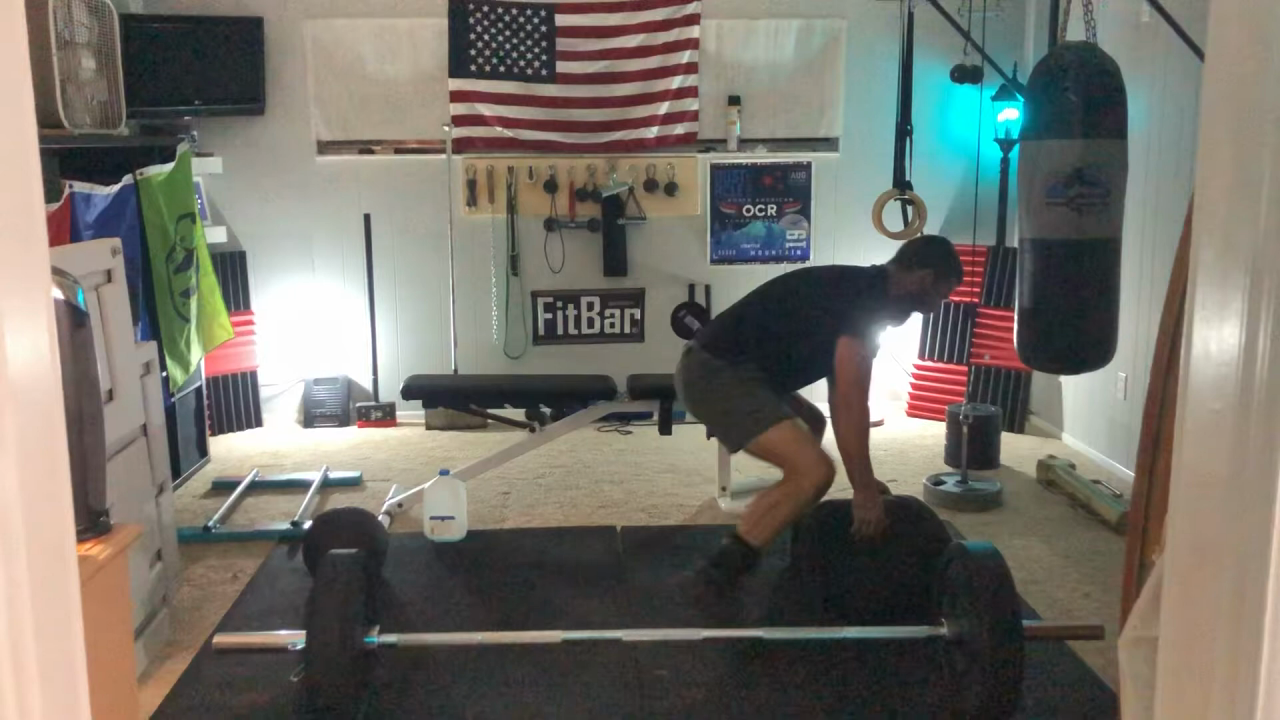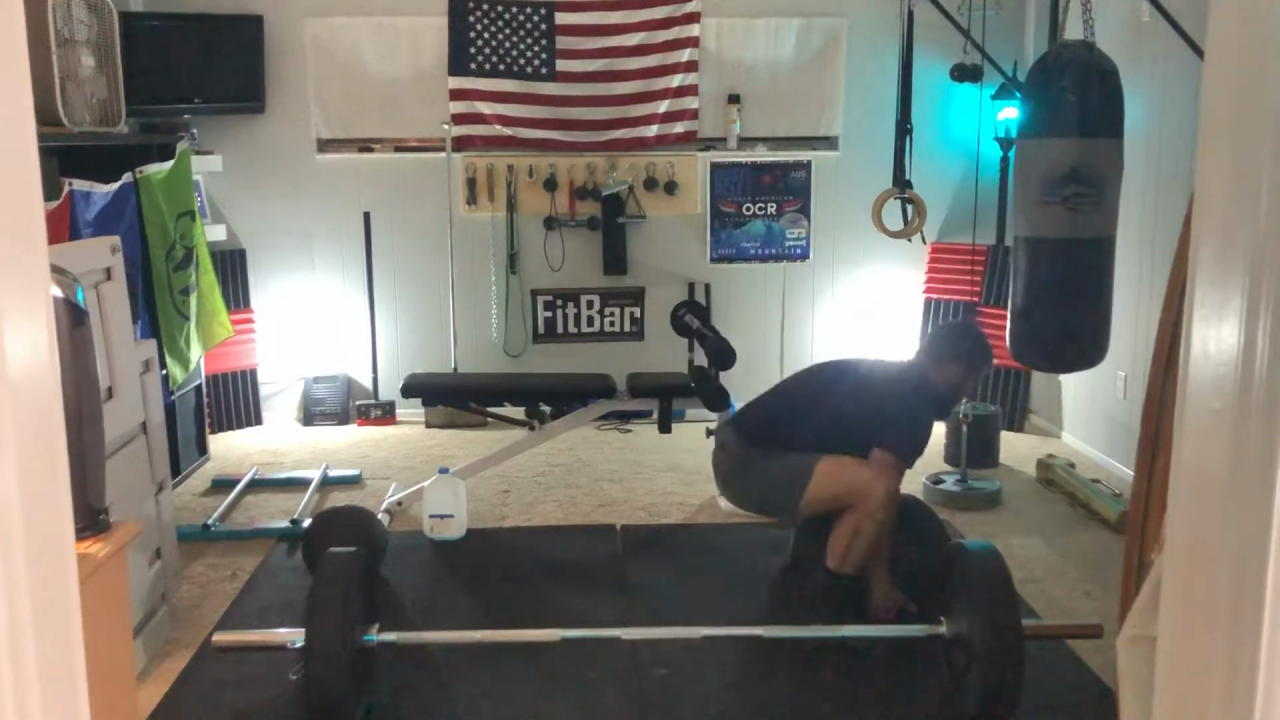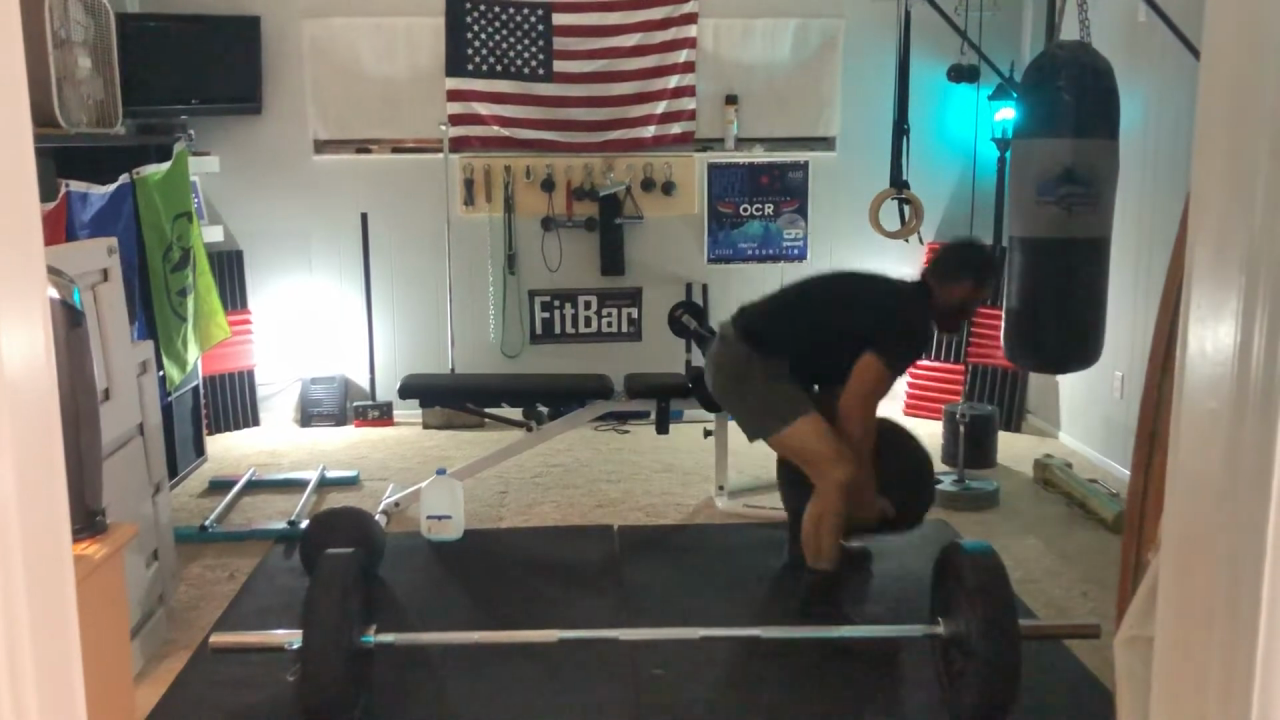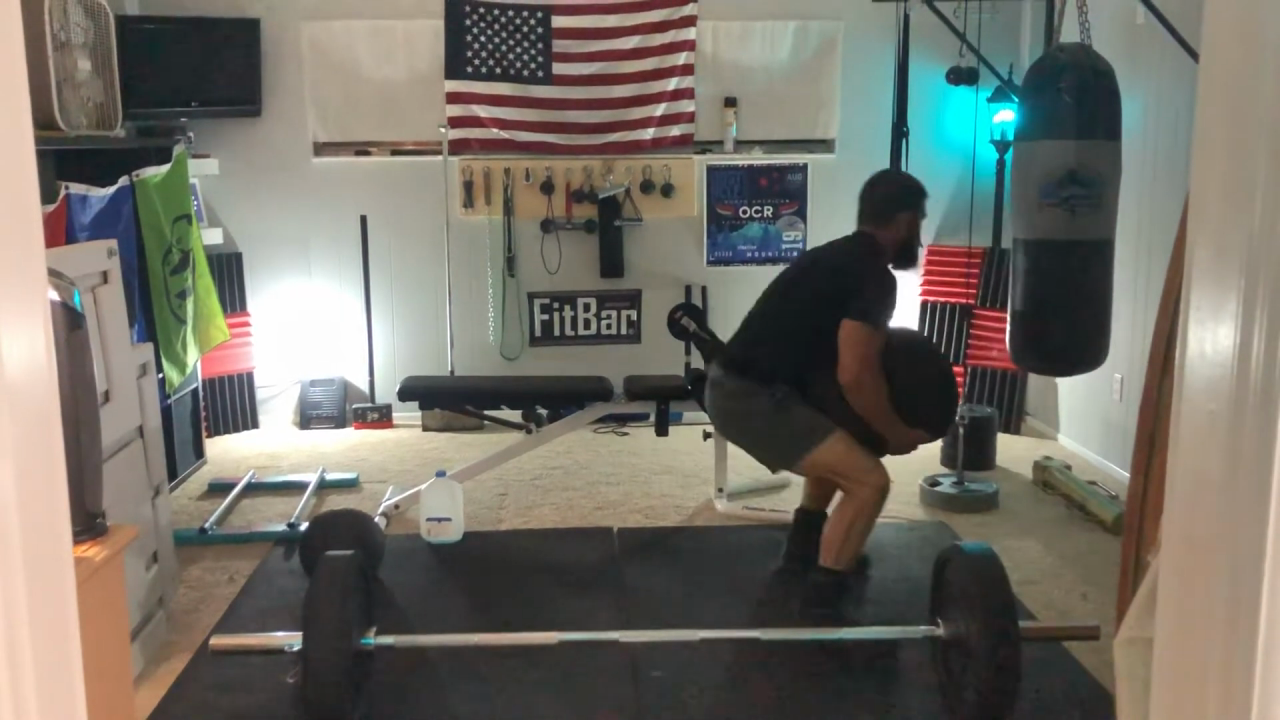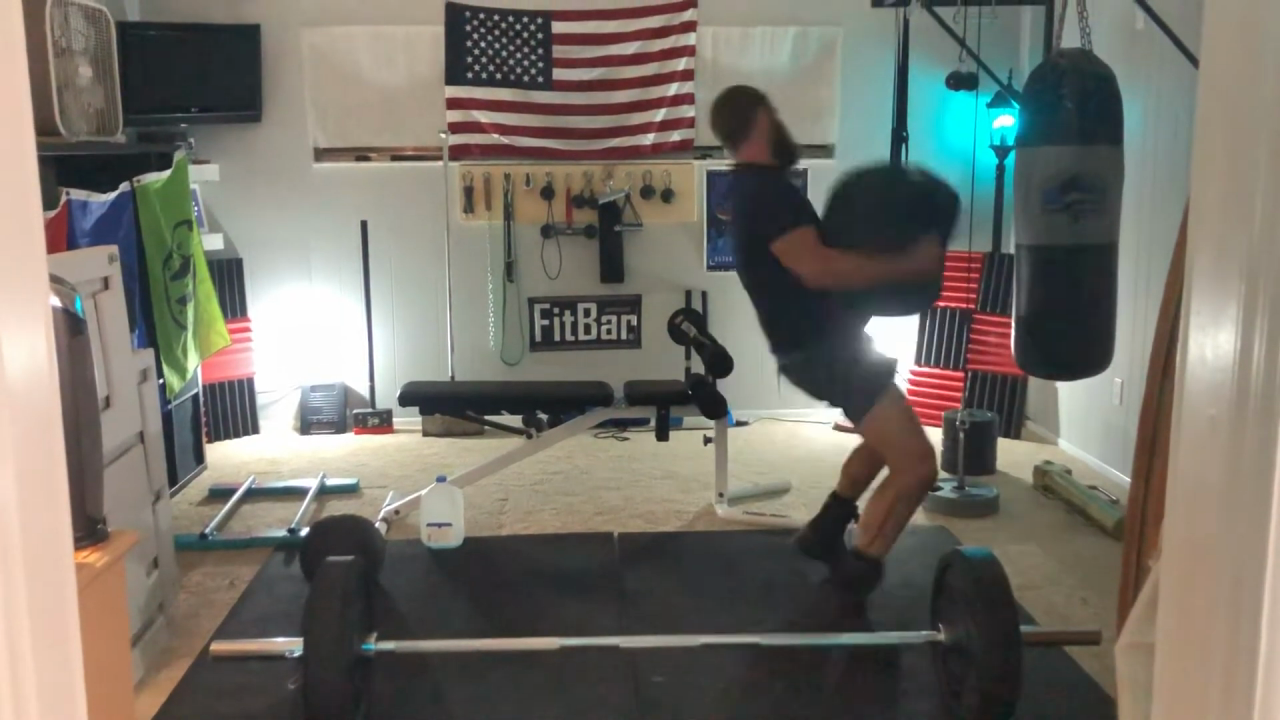
dt=0.5s
person 1, frame 1
left shoulder: (857, 290)
right shoulder: (867, 299)
left elbow: (841, 398)
right elbow: (850, 402)
left wrist: (862, 479)
right wrist: (864, 488)
left hip: (721, 365)
right hip: (715, 374)
left knee: (810, 424)
right knee: (814, 471)
right ankle: (721, 570)
person 1, frame 2
left shoulder: (884, 378)
right shoulder: (910, 409)
left elbow: (867, 474)
right elbow: (883, 494)
right wrist: (881, 585)
left hip: (741, 442)
right hip: (747, 461)
right knee: (876, 490)
person 1, frame 3
left shoulder: (894, 299)
right shoulder: (909, 323)
left elbow: (846, 395)
right elbow: (854, 409)
right wrist: (866, 497)
left hip: (742, 350)
right hip: (747, 363)
left knee: (807, 452)
right knee: (837, 473)
left ankle: (813, 547)
person 1, frame 4
left shoulder: (845, 257)
right shoulder: (872, 276)
right elbow: (855, 376)
right wrist: (896, 434)
left hip: (742, 384)
right hip: (750, 398)
left knee: (836, 444)
right knee: (868, 479)
left ankle: (803, 547)
right ankle: (820, 607)
person 1, frame 5
left shoulder: (758, 188)
right shoulder: (766, 194)
right elbow: (820, 271)
right wrist: (908, 264)
left hip: (821, 345)
right hip: (829, 346)
left knee: (886, 436)
right knee: (915, 464)
left ankle: (825, 531)
right ankle: (850, 582)
